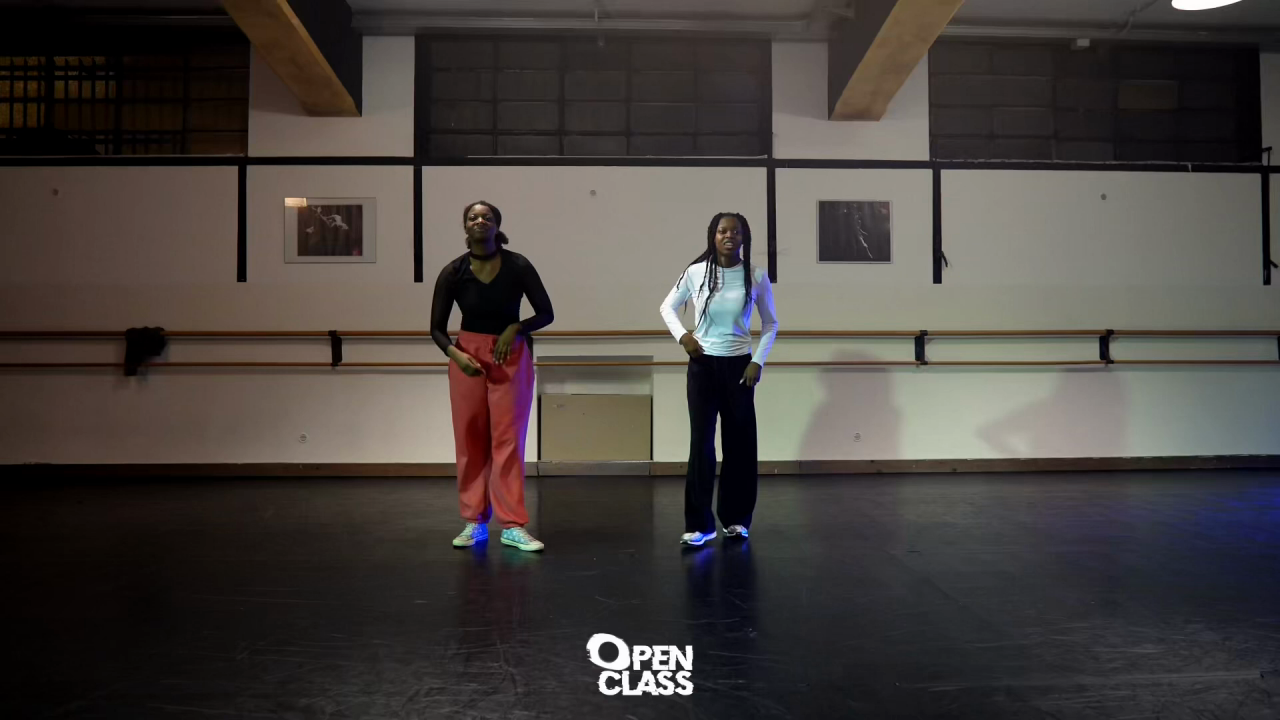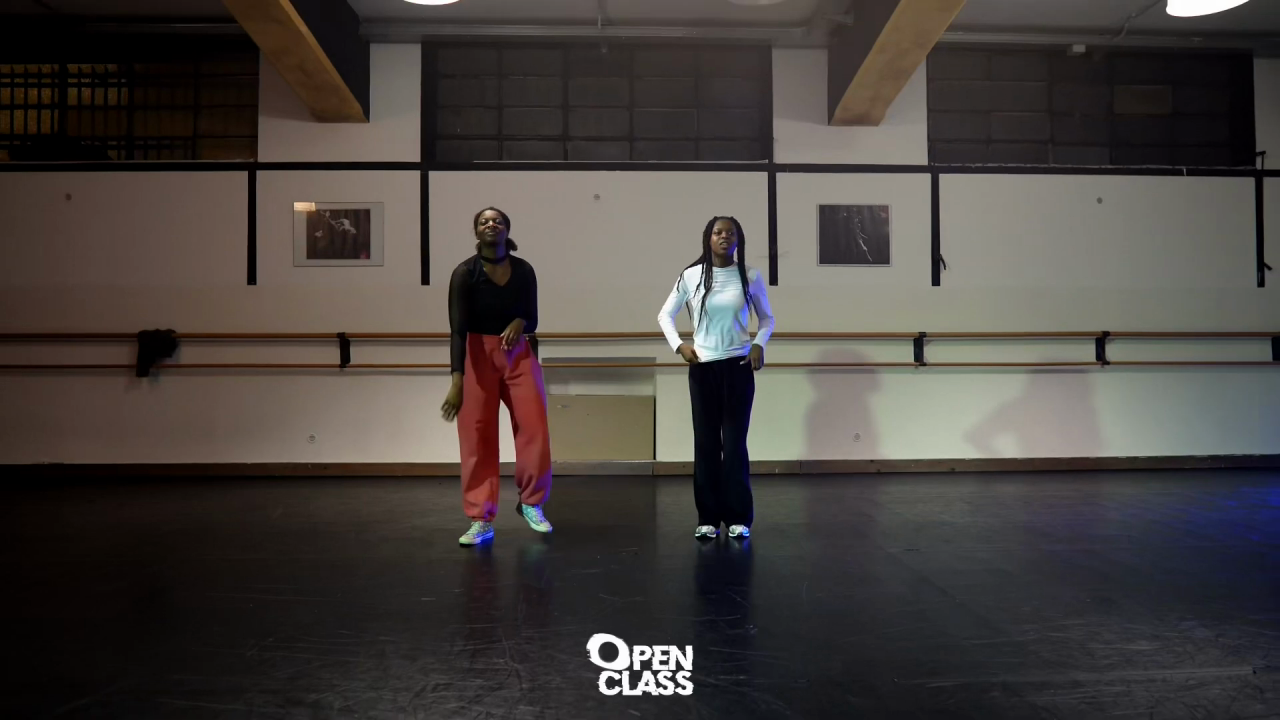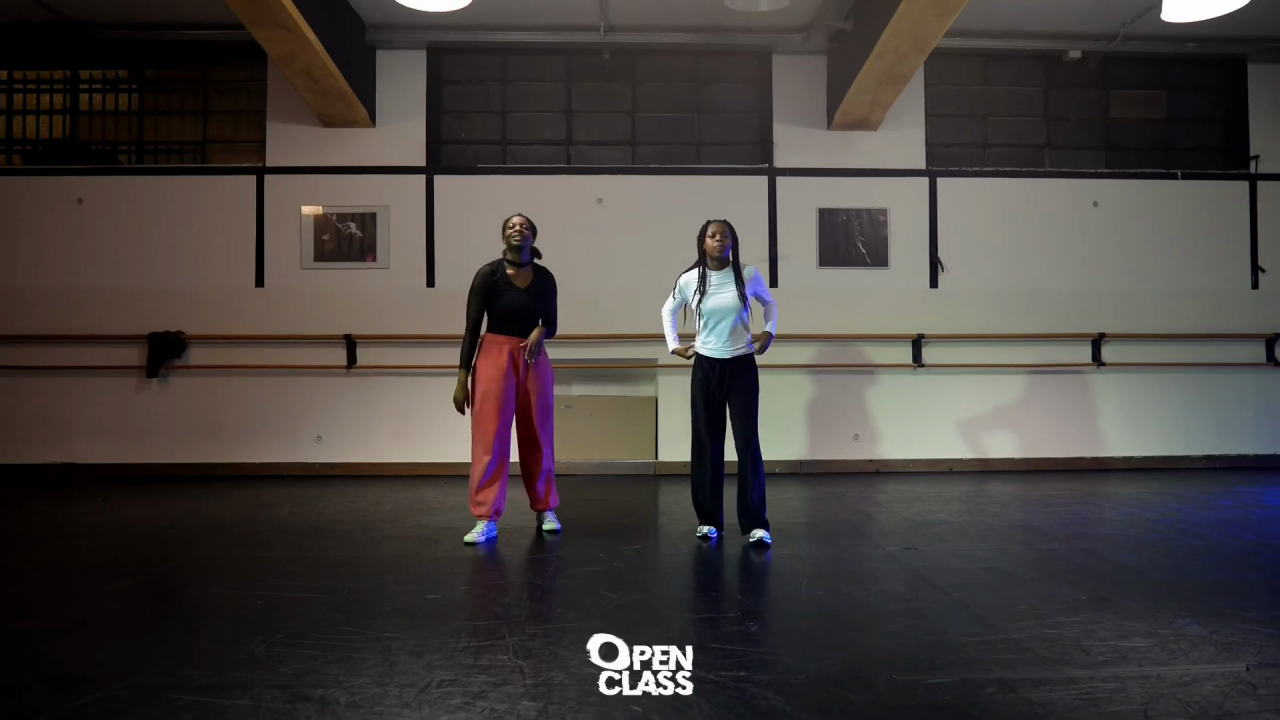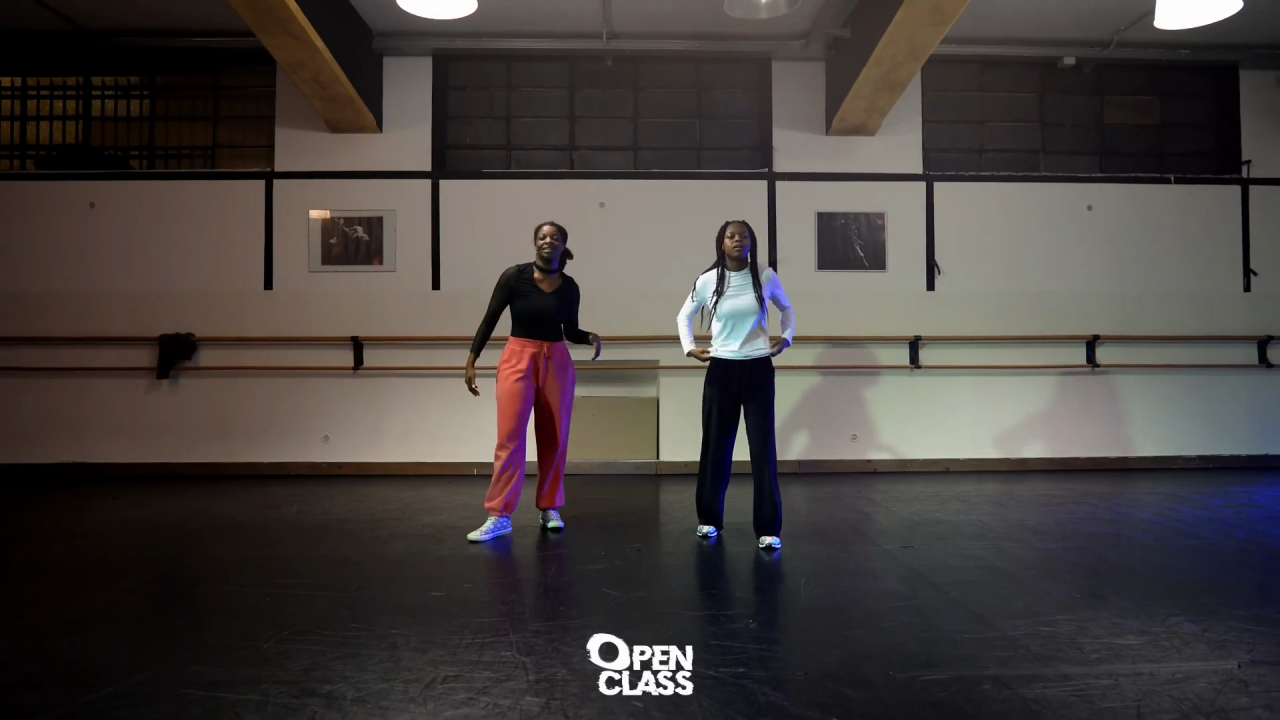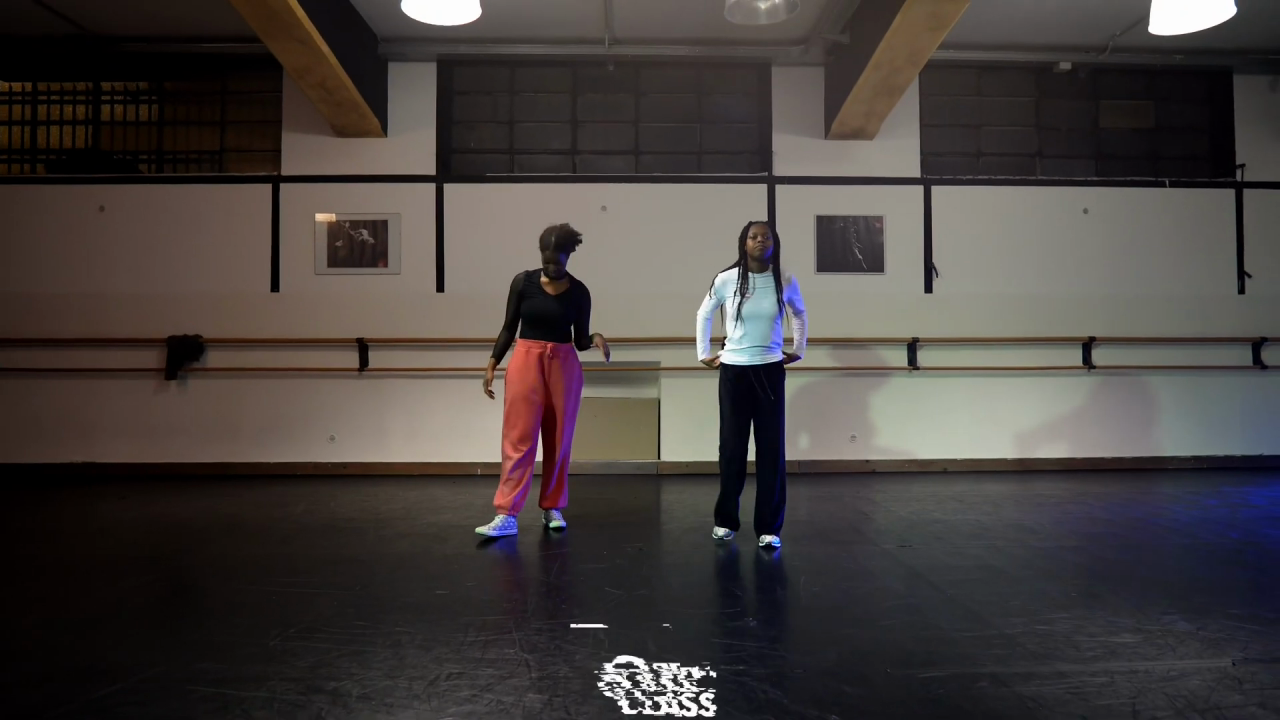
dt=0.3s
person 1, frame 1
left shoulder: (519, 266)
right shoulder: (452, 272)
left elbow: (546, 314)
right elbow: (437, 327)
left wrist: (514, 330)
right wrist: (456, 355)
left hip: (511, 357)
right hip: (469, 355)
left knee: (508, 440)
right knee: (470, 442)
left ankle: (514, 525)
right ankle: (475, 521)
person 1, frame 2
left shoulder: (524, 271)
right shoulder: (464, 273)
left elbow: (532, 320)
right elbow: (458, 329)
left wrist: (519, 324)
right wrist: (457, 382)
left hip: (518, 355)
right hip: (478, 357)
left knee: (535, 429)
right knee: (477, 441)
left ankle: (531, 503)
right ankle: (481, 520)
person 1, frame 3
left shoulder: (545, 278)
right shoulder: (488, 275)
right elbow: (472, 327)
left wrist: (542, 333)
right wrist: (463, 377)
left hip: (534, 360)
right hip: (495, 357)
left knee: (537, 439)
right knee: (490, 439)
left ankle: (546, 509)
right ankle: (486, 519)
person 1, frame 4
left shoulder: (570, 287)
right shoulder: (514, 276)
right elbow: (490, 319)
left wrist: (590, 336)
right wrist: (471, 360)
left hip: (557, 363)
right hip: (518, 359)
left knee: (554, 438)
right knee: (509, 436)
left ankle: (550, 508)
right ankle: (498, 515)
person 1, frame 5
left shoulder: (579, 291)
right shoulder: (523, 282)
left elbow: (580, 333)
right elbow: (509, 328)
left wrist: (595, 339)
right wrist: (492, 364)
left hip: (564, 364)
right hip: (525, 360)
left knee: (558, 439)
right knee: (519, 438)
left ankle: (552, 507)
right ankle: (506, 515)
person 2, frame 1
left shoulder: (757, 277)
right shoulder: (695, 273)
left elbow: (770, 323)
right elbow: (668, 307)
left wrist: (758, 361)
right wrist: (682, 334)
left hip: (738, 367)
right hip: (702, 366)
left knee: (739, 444)
right knee: (701, 442)
left ankle: (736, 518)
right ankle: (700, 524)
person 2, frame 2
left shoulder: (750, 277)
right shoulder: (691, 276)
left elbow: (767, 318)
right elbow: (665, 315)
left wrist: (759, 345)
right wrist: (679, 344)
left hip: (737, 368)
right hip: (703, 368)
left knee: (735, 443)
right knee: (706, 443)
left ankle: (738, 517)
right ankle: (708, 518)
person 2, frame 3
left shoulder: (748, 275)
right shoulder: (689, 280)
left elbow: (769, 303)
right elbow: (668, 311)
left wrist: (769, 330)
right wrist: (673, 345)
left hip: (741, 366)
right hip: (706, 367)
left knee: (747, 442)
right knee: (707, 442)
left ankle: (755, 523)
right ankle: (709, 519)
person 2, frame 4
left shoulder: (766, 277)
right shoulder: (707, 281)
left elbow: (786, 308)
right elbow: (684, 316)
left wrist: (786, 336)
right wrist: (689, 347)
left hip: (758, 369)
right hip: (721, 369)
left knee: (763, 447)
right knee: (716, 445)
left ankle: (768, 528)
right ankle: (709, 518)
person 2, frame 5
left shoulder: (785, 282)
right shoulder: (726, 280)
left elbow: (800, 314)
right elbow: (703, 316)
left wrist: (798, 350)
right wrist: (704, 354)
left hip: (770, 373)
right hip: (734, 372)
left knee: (771, 449)
right knee: (732, 448)
left ankle: (768, 527)
right ankle: (725, 519)
